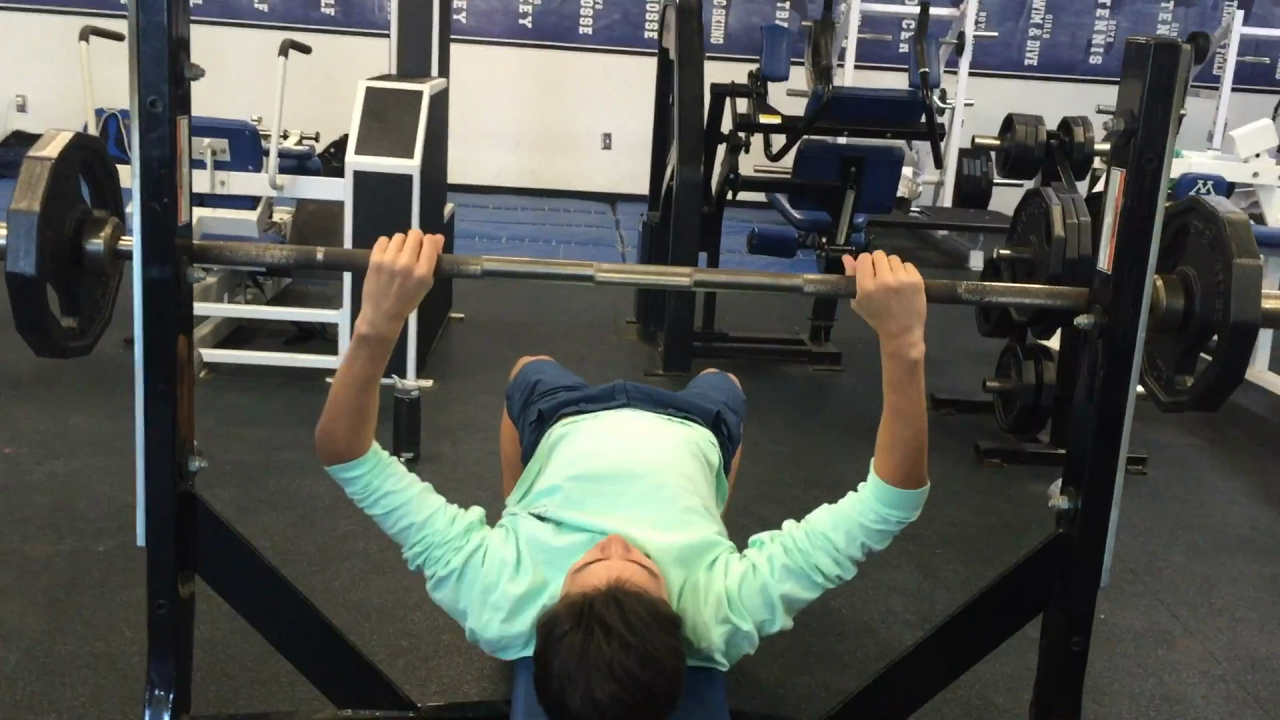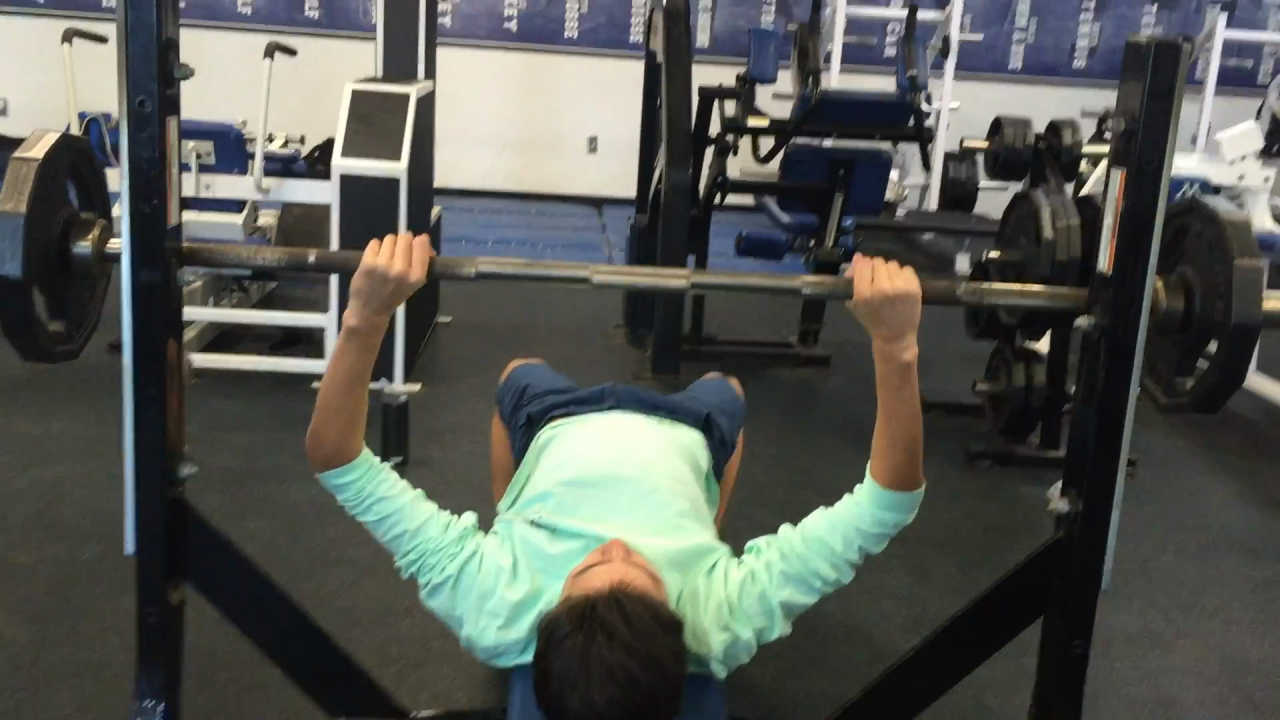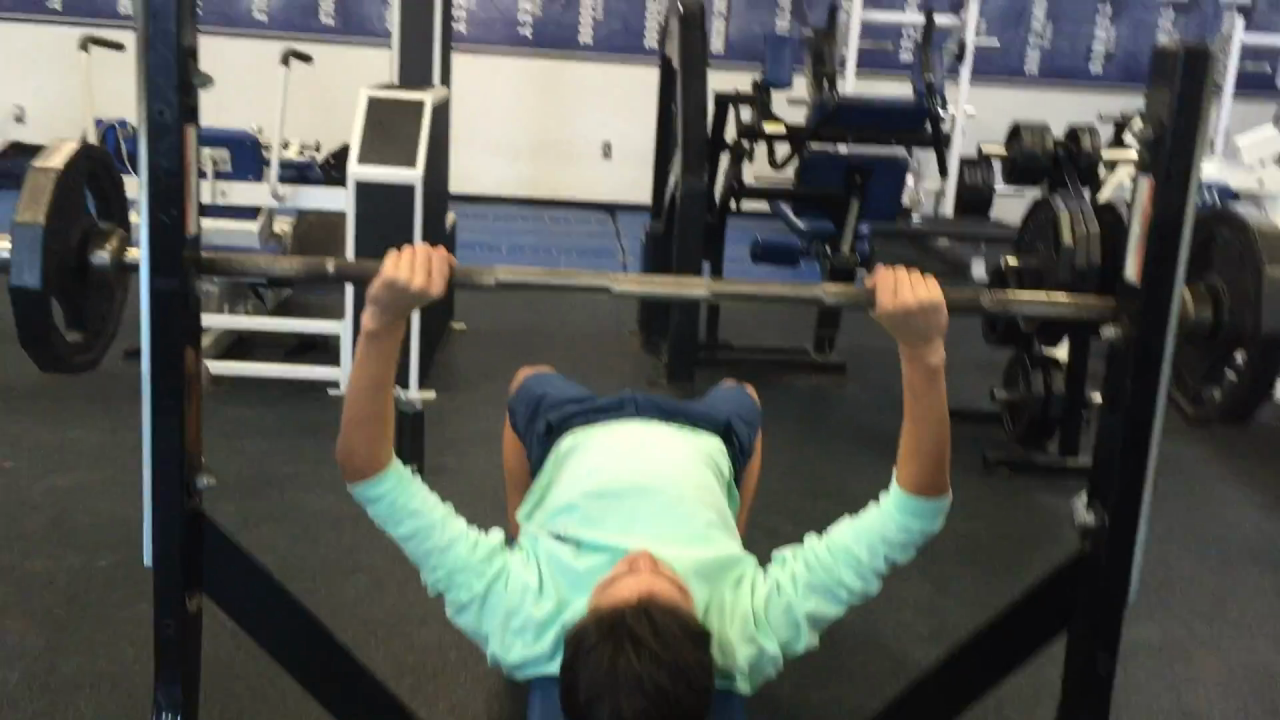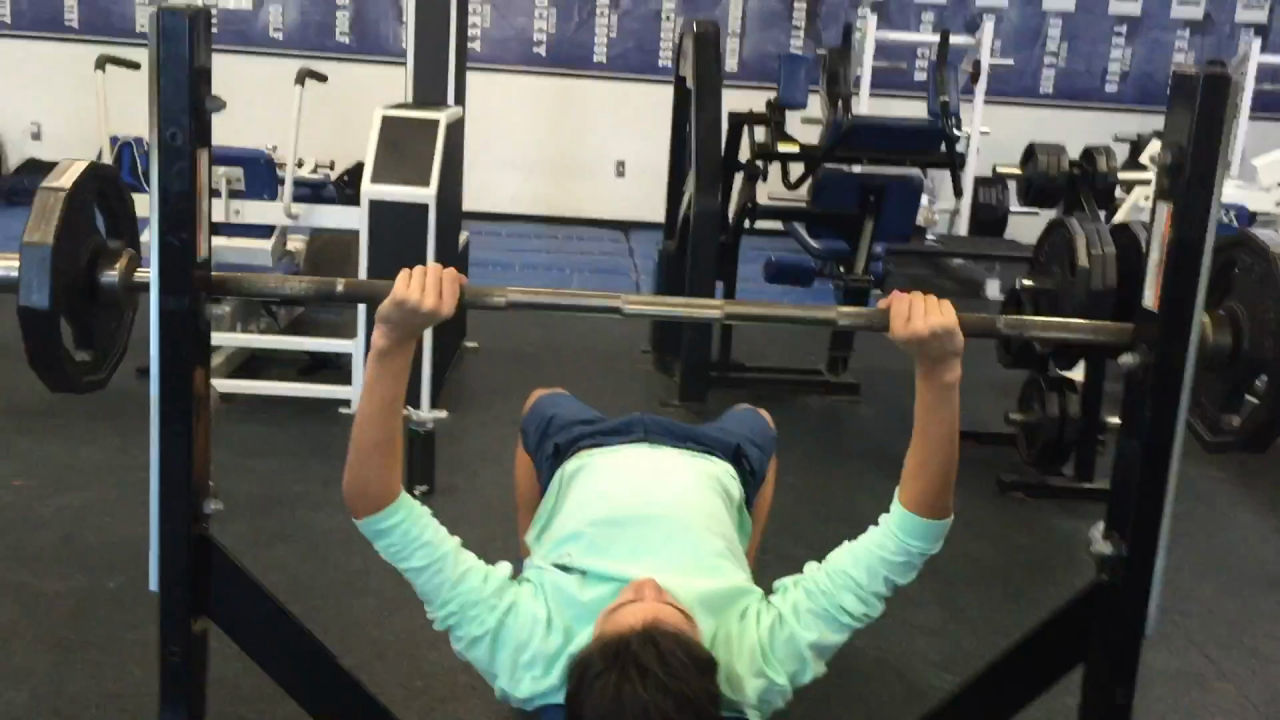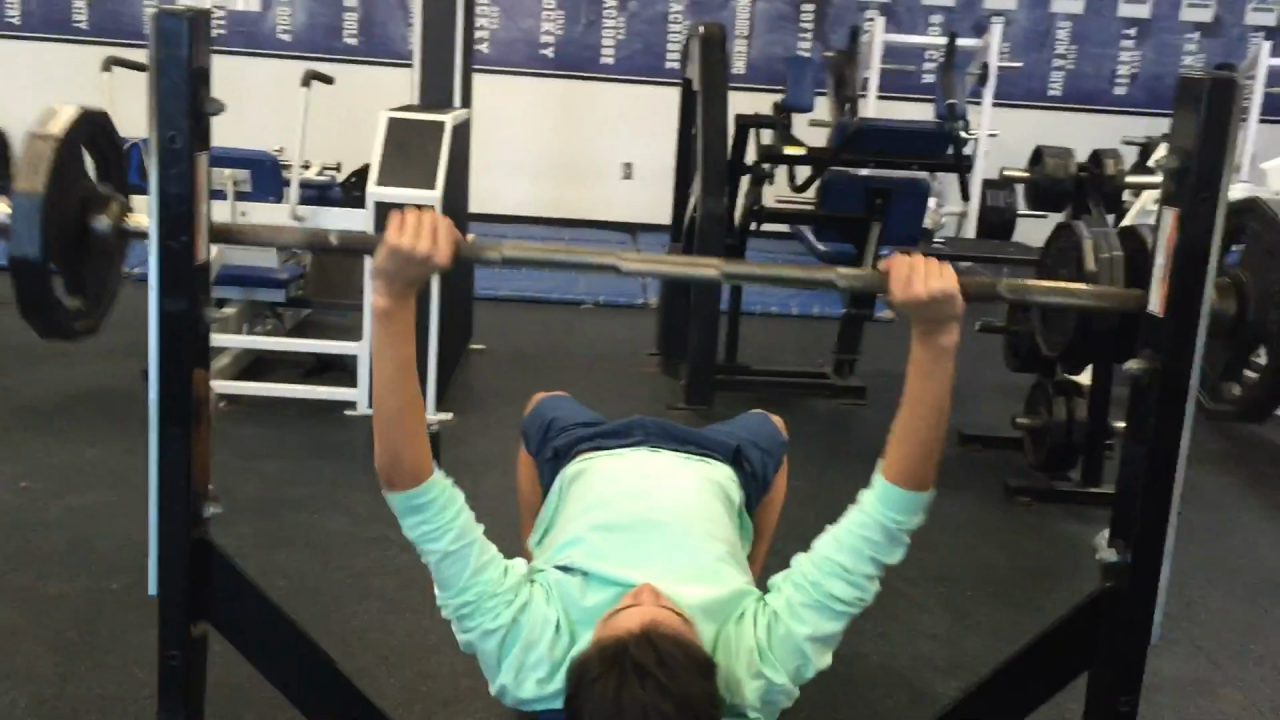
dt=0.2s
person 1, frame 1
left shoulder: (501, 599)
right shoulder: (723, 610)
left elbow: (346, 455)
right elbow: (892, 500)
left wrist: (377, 323)
right wrist: (901, 342)
left knee: (533, 369)
right knee: (719, 384)
person 1, frame 2
left shoulder: (496, 610)
right shoulder: (723, 618)
left elbow: (336, 461)
right elbow: (889, 504)
left wrist: (365, 318)
right wrist: (895, 348)
left knee: (523, 375)
right knee: (722, 390)
person 1, frame 3
left shoulder: (520, 623)
right shoulder: (750, 632)
left elbow: (372, 480)
right elbow: (915, 512)
left wrist: (382, 322)
right wrist: (922, 351)
left knee: (534, 384)
right knee: (736, 398)
person 1, frame 4
left shoulder: (526, 655)
right shoulder: (758, 662)
left elbow: (372, 505)
right elbow: (913, 533)
left wrist: (392, 342)
right wrist: (938, 372)
left knee: (547, 404)
right knee: (752, 423)
person 1, frame 5
left shoulder: (528, 659)
right shoulder: (760, 663)
left elbow: (408, 488)
right elbow: (893, 510)
left wrist: (395, 298)
right wrist: (934, 336)
left knee: (548, 411)
right knee: (764, 429)
